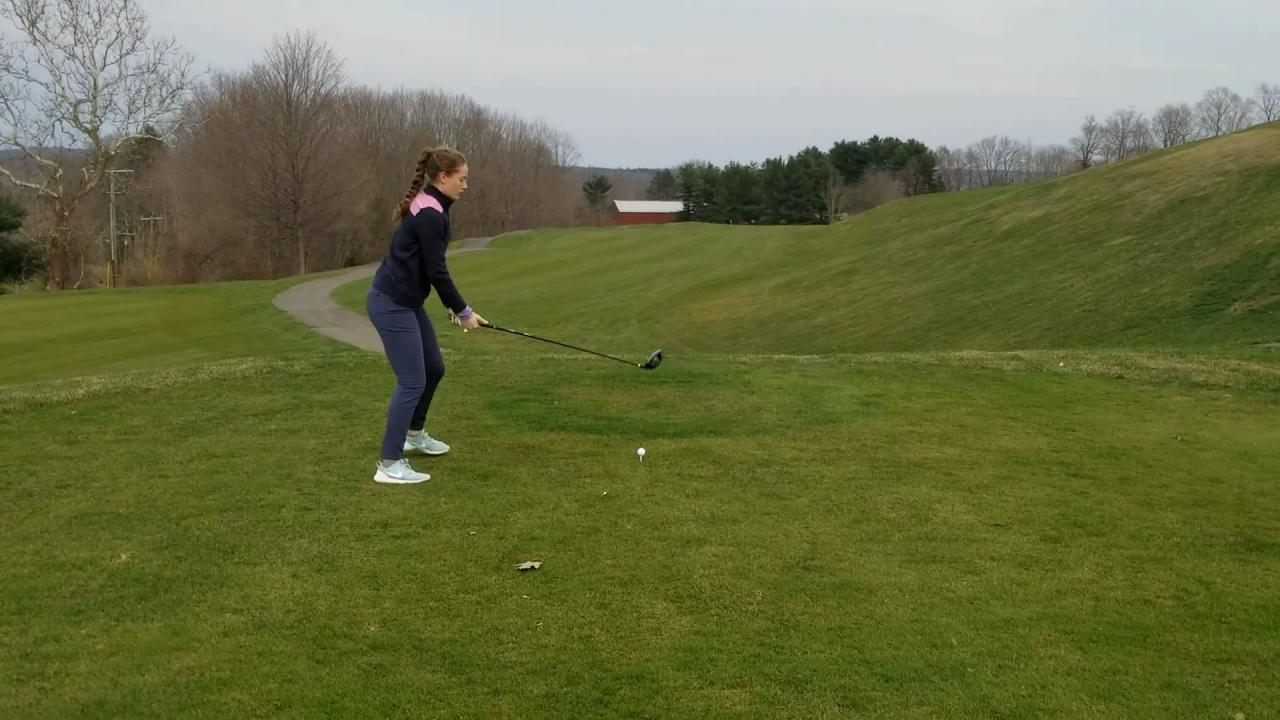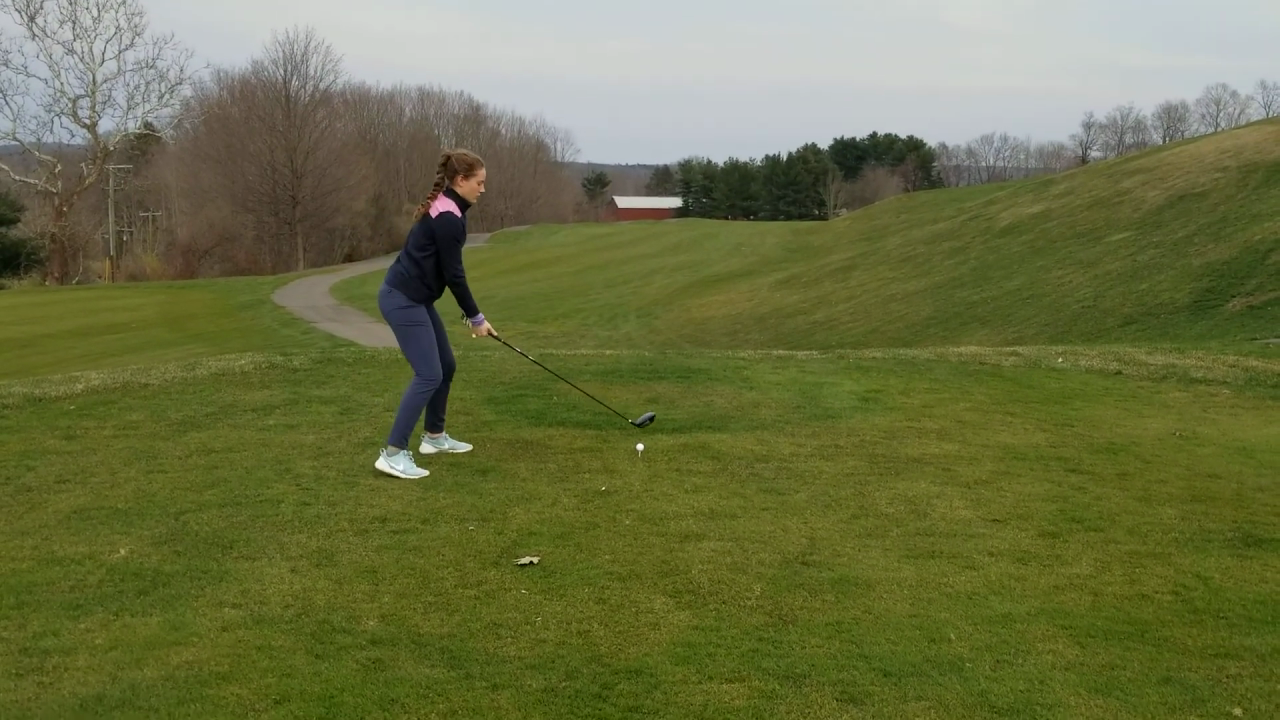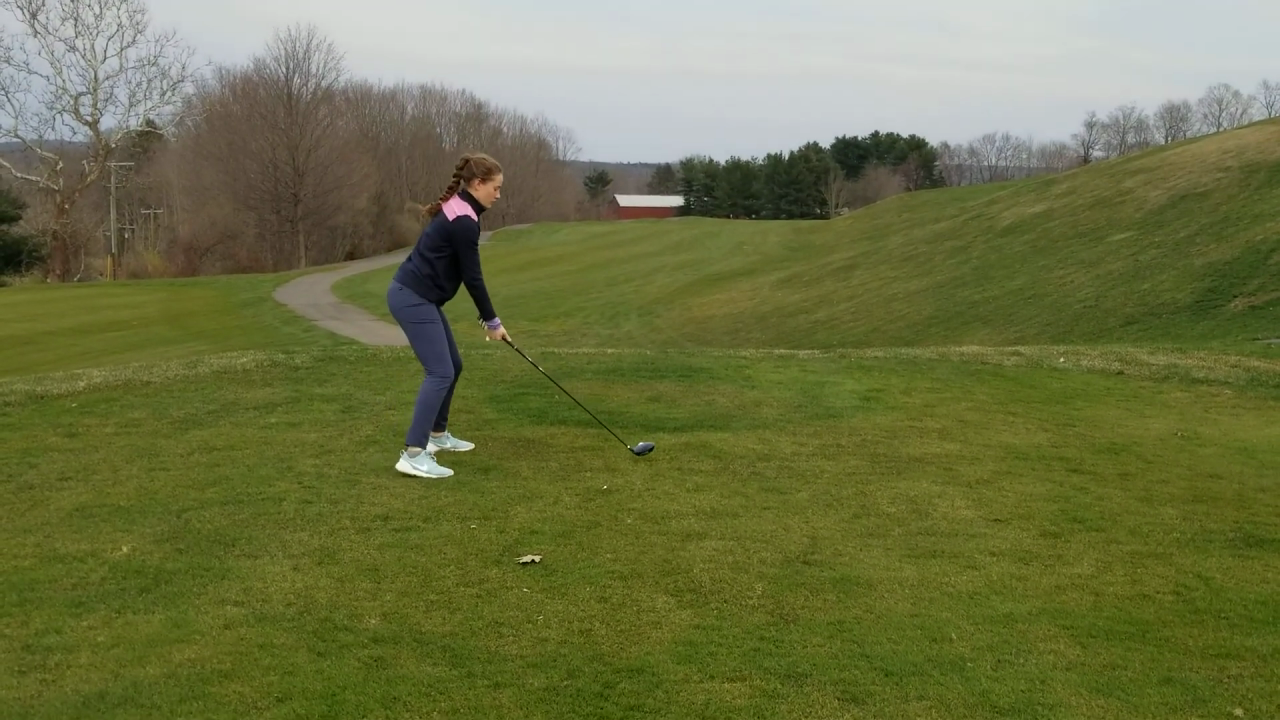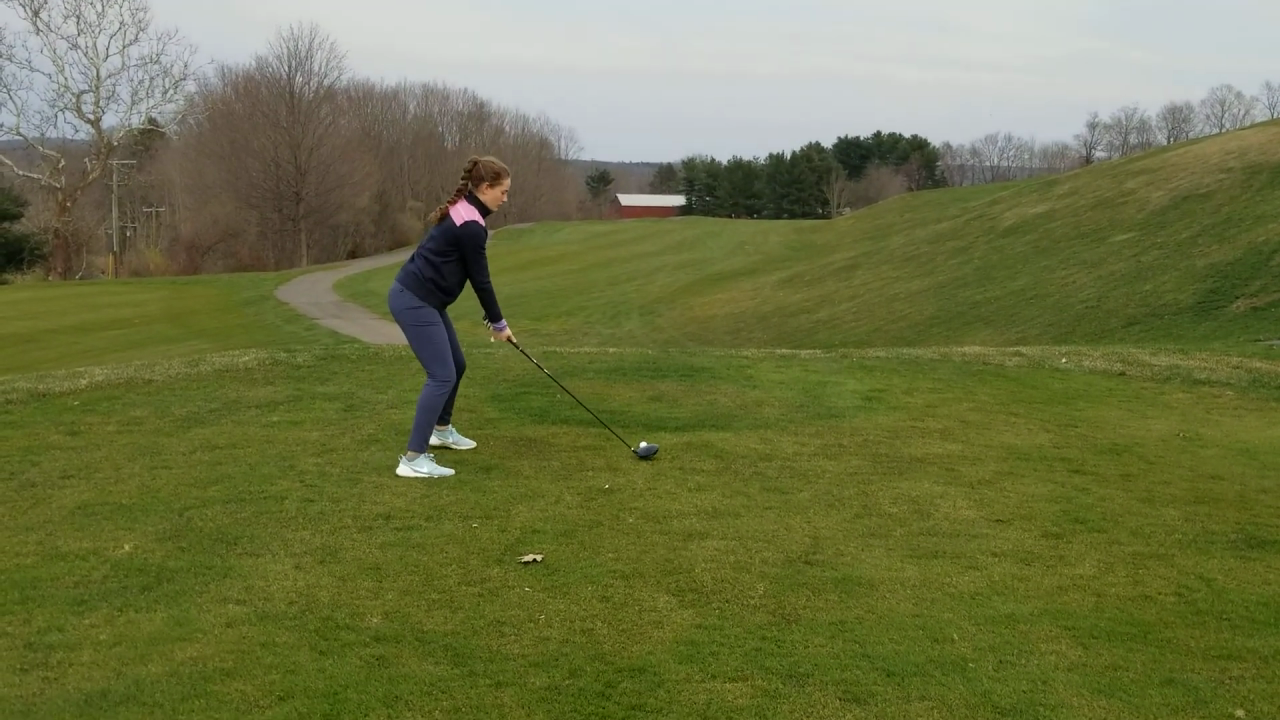
dt=0.3s
person 1, frame 1
left shoulder: (430, 208)
right shoulder: (430, 215)
left elbow: (431, 269)
right elbow: (437, 271)
left wrist: (455, 308)
right wrist: (463, 311)
left hip: (405, 300)
right hip: (391, 303)
left knee: (434, 369)
right knee: (412, 381)
left ankle: (414, 433)
right ankle: (389, 464)
person 1, frame 2
left shoulder: (445, 208)
right shoulder: (448, 218)
left elbow: (447, 270)
right elbow: (454, 274)
left wrist: (470, 313)
right wrist: (476, 318)
left hip: (415, 297)
right hip: (403, 299)
left knee: (446, 367)
right knee: (429, 375)
left ankle: (434, 436)
right ankle: (393, 453)
person 1, frame 3
left shoulder: (455, 208)
right shoulder: (464, 222)
left elbow: (463, 272)
right elbow: (472, 276)
left wrist: (486, 317)
right wrist: (492, 321)
left hip: (418, 295)
right hip: (412, 299)
left knee: (452, 366)
right knee: (441, 372)
left ankle: (437, 434)
right ankle: (413, 454)
person 1, frame 4
left shoulder: (461, 210)
right shoulder: (471, 226)
left elbow: (471, 274)
right elbow: (480, 279)
left wrist: (492, 318)
right wrist: (498, 323)
left hip: (421, 297)
right hip: (414, 301)
left knee: (456, 364)
right knee: (441, 376)
left ankle: (441, 428)
right ankle: (413, 458)
